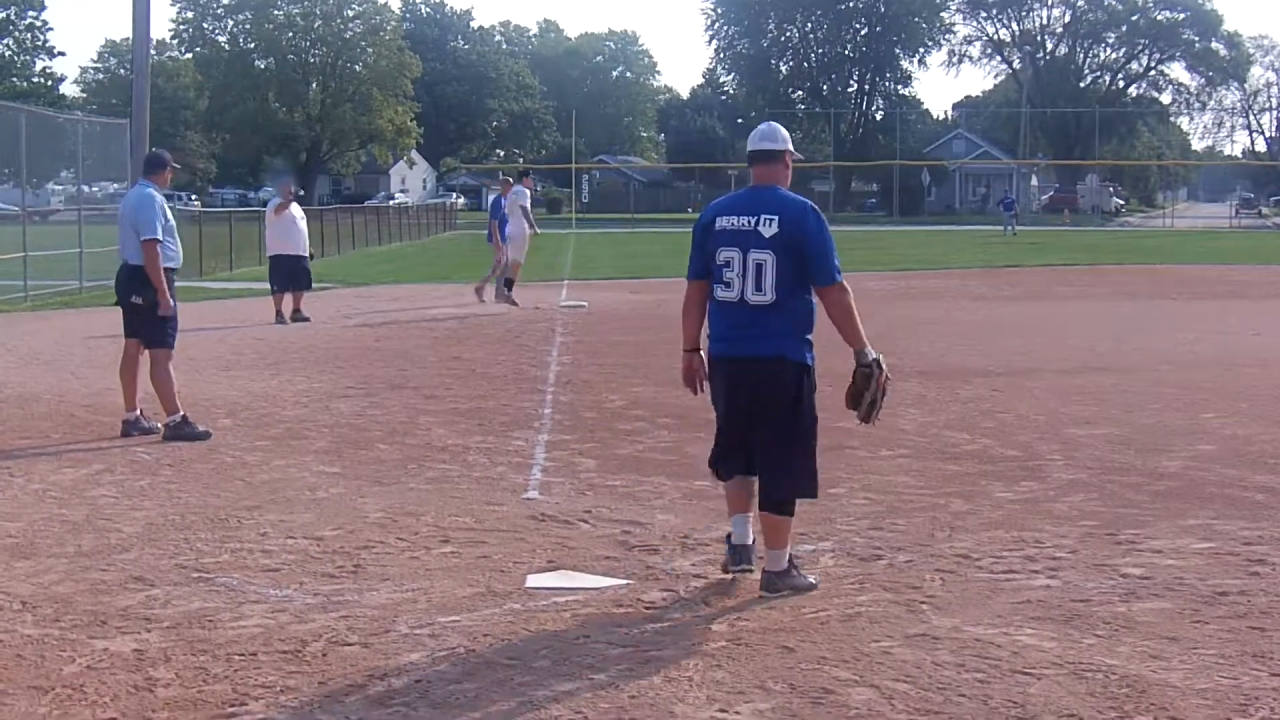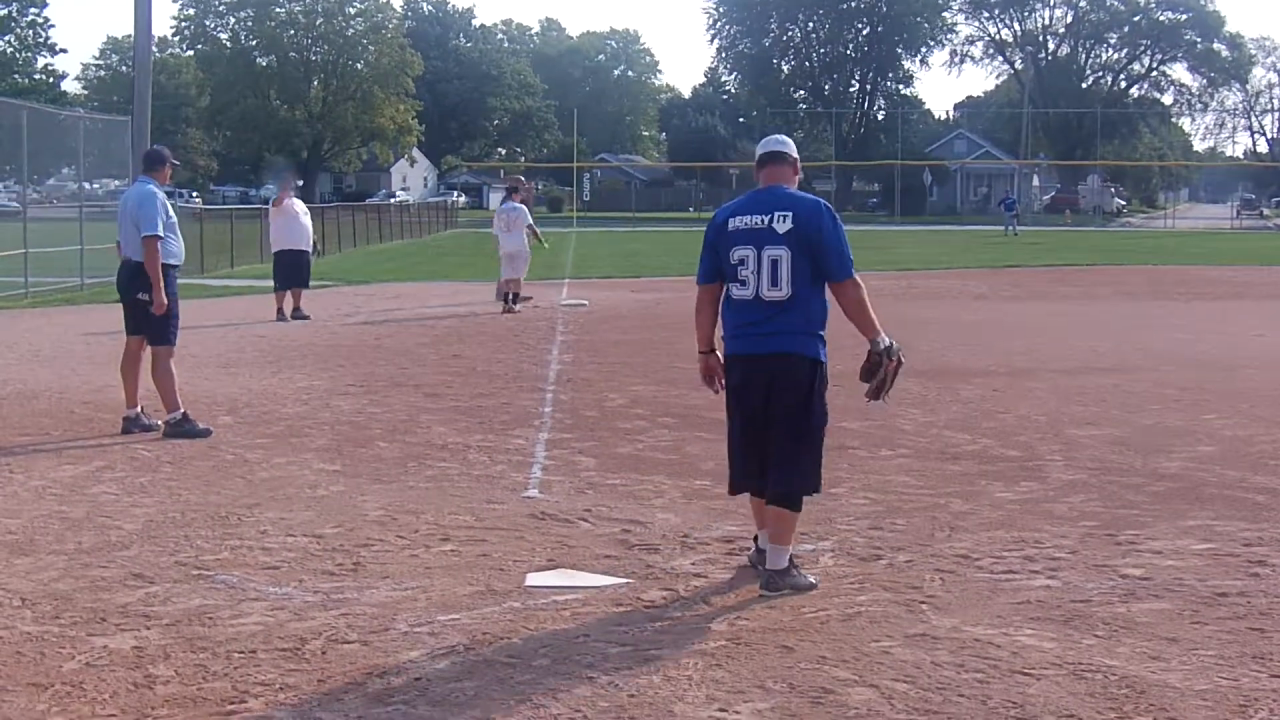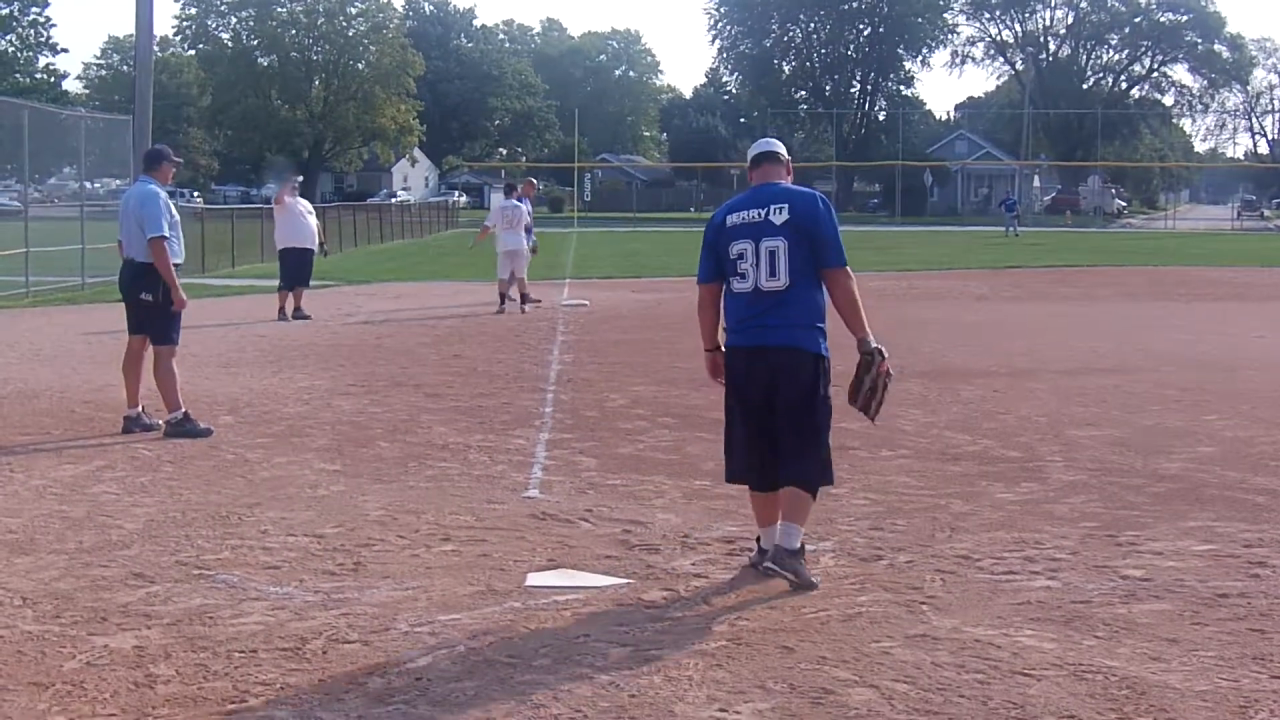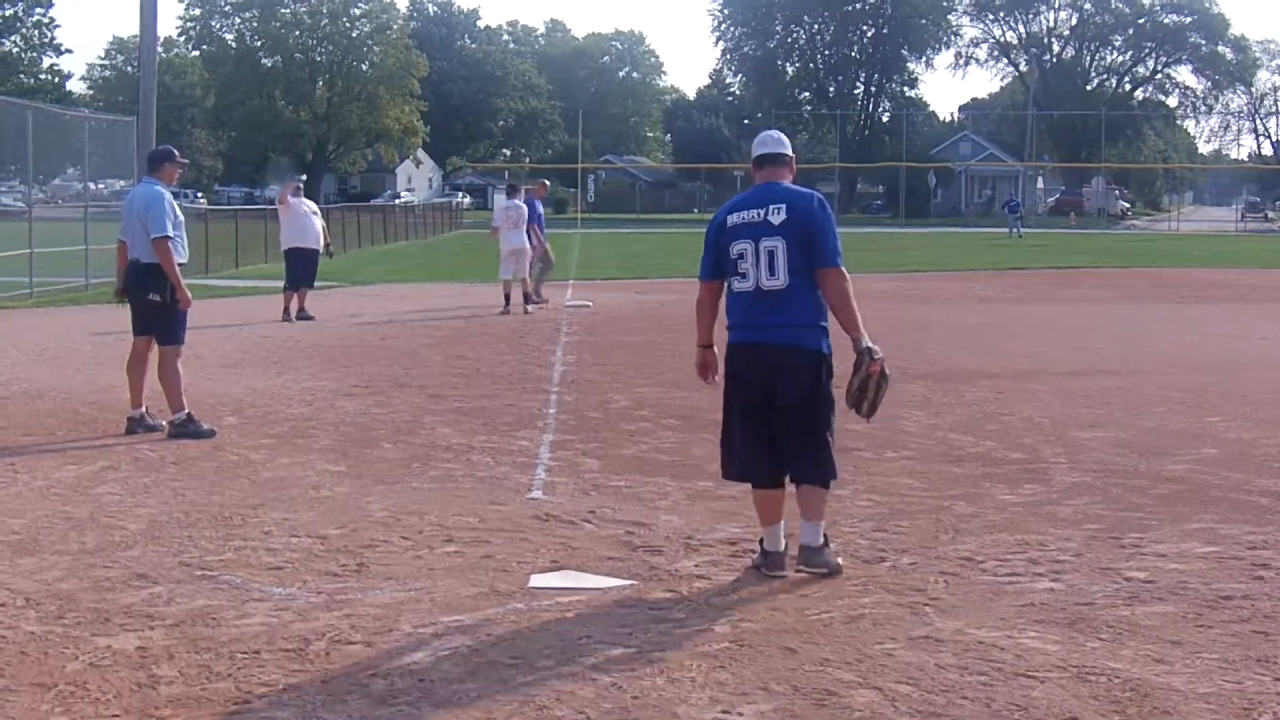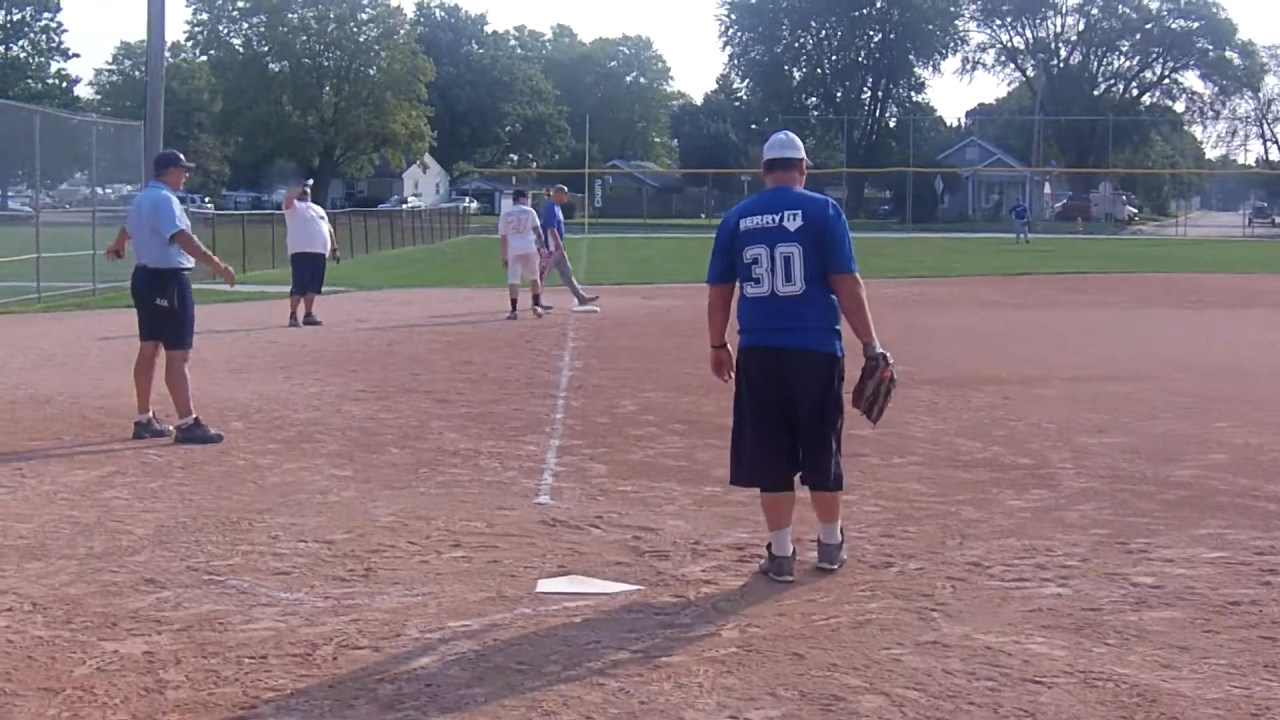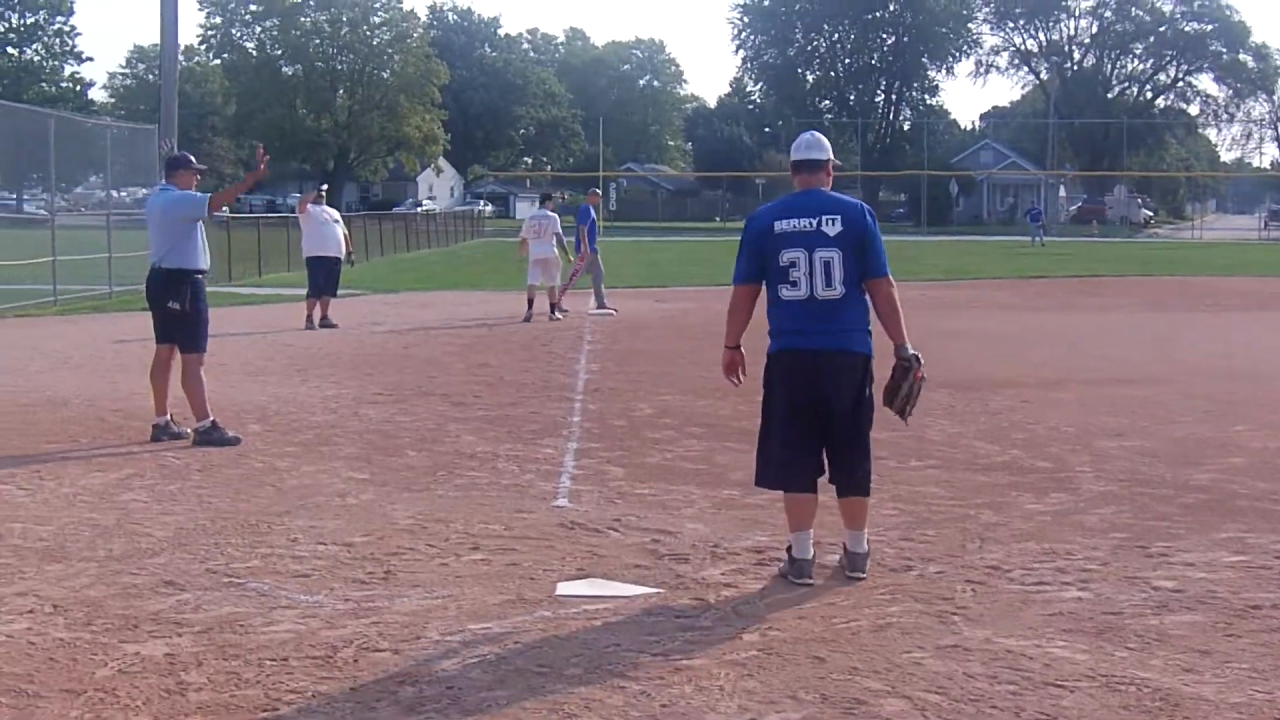
dt=0.3s
person 1, frame 1
left shoulder: (714, 215)
right shoulder: (801, 213)
left elbow: (696, 290)
right elbow: (833, 291)
left wrist: (691, 350)
right wrist: (864, 351)
left hip: (727, 357)
right hip: (783, 359)
left knee: (736, 451)
right knee: (780, 461)
left ankle: (739, 541)
right ankle: (777, 568)
person 1, frame 2
left shoulder: (725, 217)
right shoulder: (814, 211)
left elbow: (707, 293)
right elbow: (846, 286)
left wrist: (706, 352)
right wrist: (878, 338)
left hip: (741, 357)
right hip: (797, 356)
left knee: (755, 455)
right knee: (790, 461)
left ankle: (767, 547)
right ankle: (777, 566)
person 1, frame 3
left shoulder: (724, 216)
right shoulder: (811, 204)
left elbow: (708, 292)
right elbow: (838, 278)
left wrist: (711, 347)
right wrist: (865, 339)
left hip: (744, 350)
right hip: (799, 348)
left knee: (759, 452)
right knee: (806, 451)
left ankle: (769, 545)
right ankle: (786, 546)
person 1, frame 4
left shoulder: (726, 215)
right shoulder: (809, 204)
left elbow: (708, 290)
right elbow: (832, 277)
left wrist: (704, 346)
right wrist: (859, 339)
left hip: (745, 349)
right hip: (802, 347)
left knee: (761, 452)
right knee: (811, 447)
left ankle: (772, 549)
right ankle: (813, 543)
person 1, frame 5
left shoulder: (737, 219)
right shoulder: (823, 210)
left elbow: (719, 292)
right elbow: (846, 283)
left wrist: (717, 344)
right wrist: (870, 345)
left hip: (758, 353)
right hip: (816, 351)
left knee: (770, 458)
right knee: (823, 453)
left ankle: (780, 555)
right ankle: (831, 544)
person 1, frame 6
left shoulder: (764, 219)
right shoulder: (857, 214)
left elbow: (745, 291)
right elbow: (881, 287)
left wrist: (732, 345)
right wrist: (902, 346)
left hip: (790, 357)
right hip: (848, 355)
left knee: (796, 462)
right knee: (852, 458)
left ankle: (800, 558)
right ankle: (856, 553)
person 2, frame 1
left shoulder: (130, 197)
right shoulder: (151, 199)
right elbow: (150, 249)
right wrist: (163, 292)
left hip: (129, 278)
right hip: (149, 282)
left knee: (133, 348)
right knee: (161, 353)
left ankle: (132, 418)
right ankle: (175, 421)
person 2, frame 2
left shoulder: (129, 194)
right shoulder: (152, 196)
left elbow: (122, 243)
right elbow: (151, 245)
right wrist: (159, 289)
left hip: (130, 275)
right hip: (153, 278)
left knee: (134, 346)
right knee: (163, 350)
left ankle: (133, 415)
right ankle: (176, 419)
person 2, frame 3
left shoulder: (130, 195)
right shoulder: (154, 195)
left elbow: (123, 242)
right elbow: (158, 246)
right wrist: (176, 287)
left hip: (131, 274)
right hip: (154, 277)
left knee: (136, 345)
right knee: (165, 350)
left ankle: (134, 414)
right ankle: (177, 418)
person 2, frame 4
left shoulder: (134, 196)
right shoulder: (159, 196)
left elbow: (123, 244)
right elbow: (161, 246)
left wrist: (122, 281)
right wrist: (180, 287)
left hip: (137, 275)
right hip: (159, 278)
left knee: (141, 346)
right knee: (171, 351)
left ankle: (137, 415)
right ankle: (181, 419)
person 2, frame 5
left shoulder: (141, 200)
right shoulder: (164, 200)
left elbow: (127, 231)
right elbow: (181, 236)
left wrist: (116, 249)
right wrist: (215, 263)
left hip: (143, 278)
right hip: (167, 282)
left knee: (148, 351)
right knee: (178, 355)
left ankle: (145, 420)
right ankle: (188, 424)
person 2, frame 6
left shoulder: (156, 200)
right shoulder: (179, 200)
right elbow: (217, 202)
right wrist: (253, 177)
left hip: (160, 280)
right hip: (183, 284)
left knee: (164, 353)
right knee: (193, 358)
left ankle: (162, 423)
right ankle: (206, 427)
